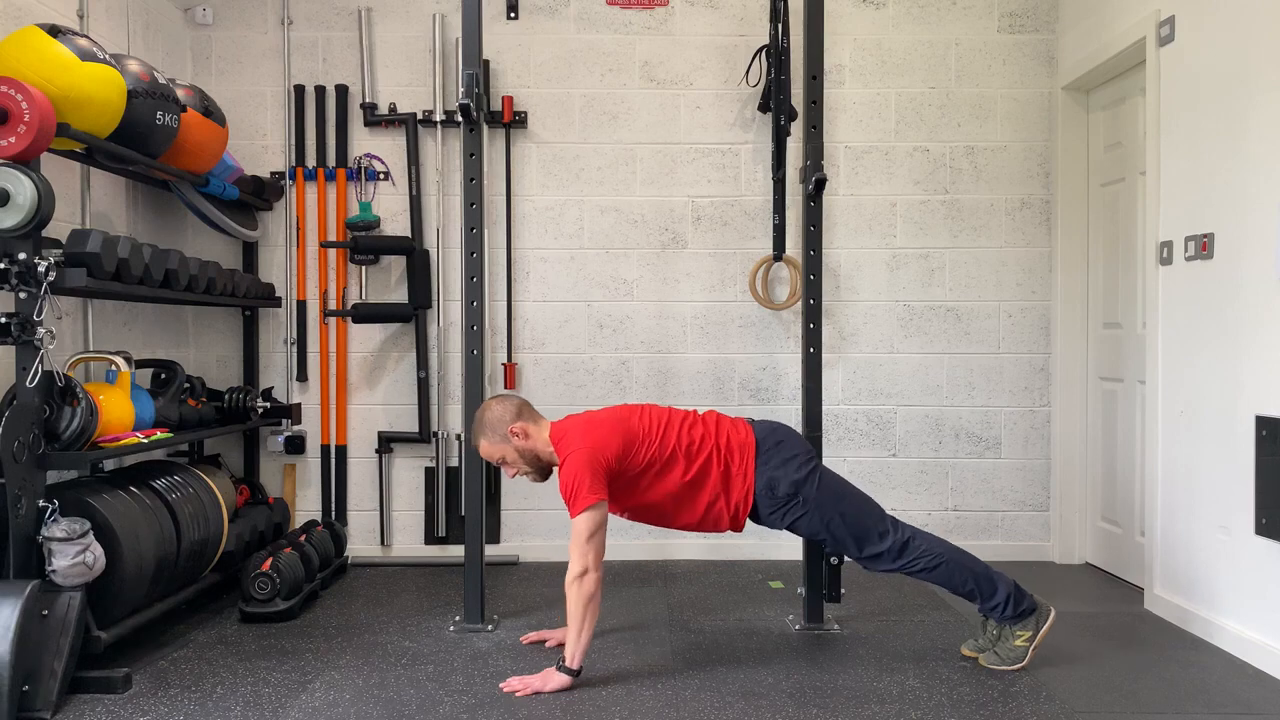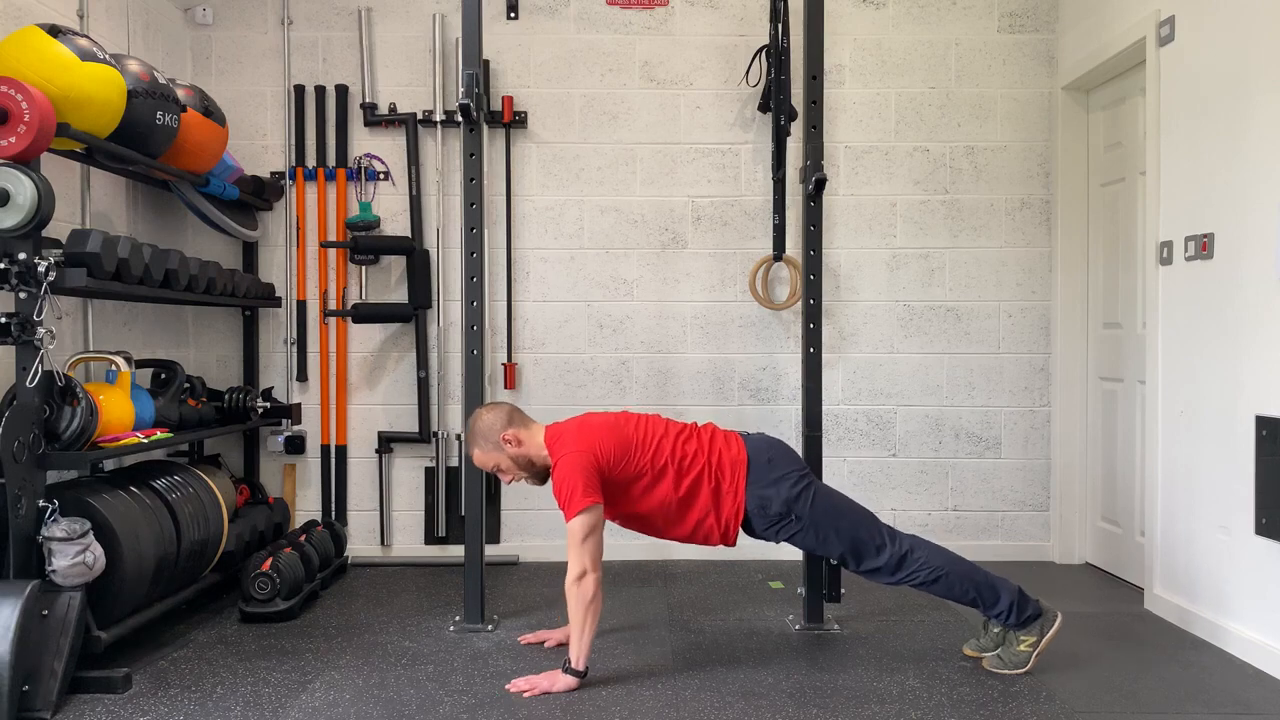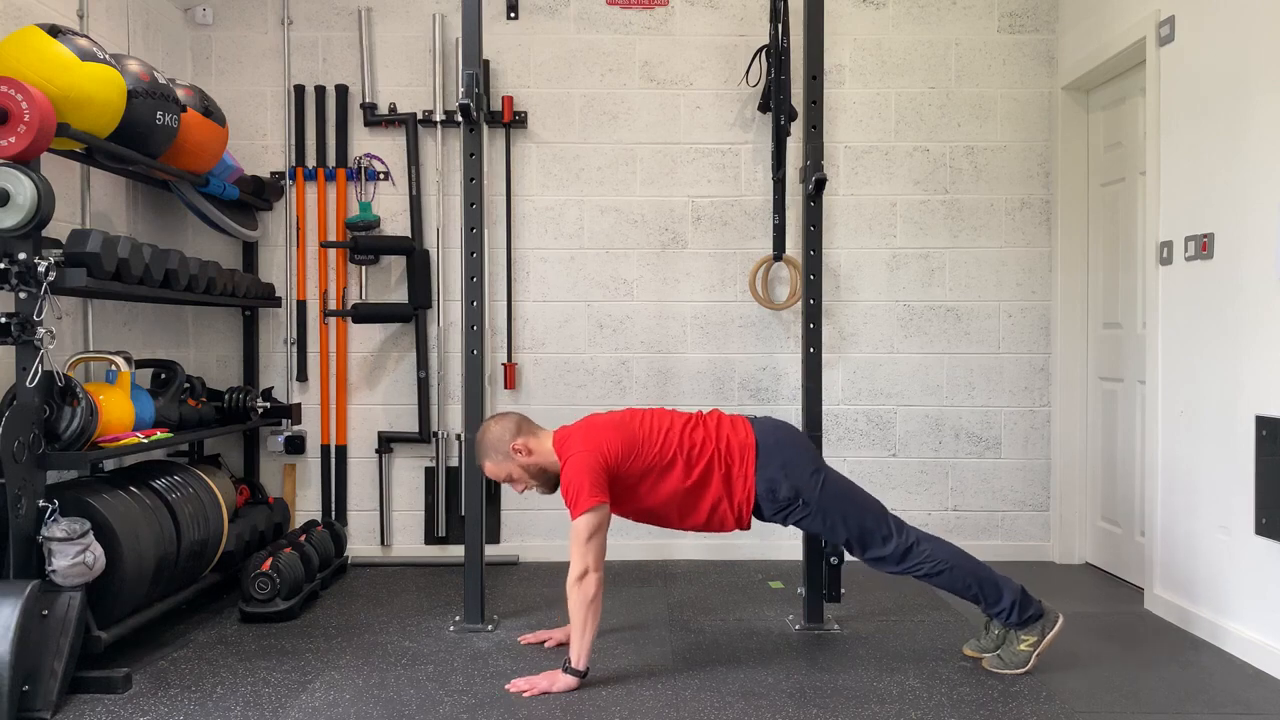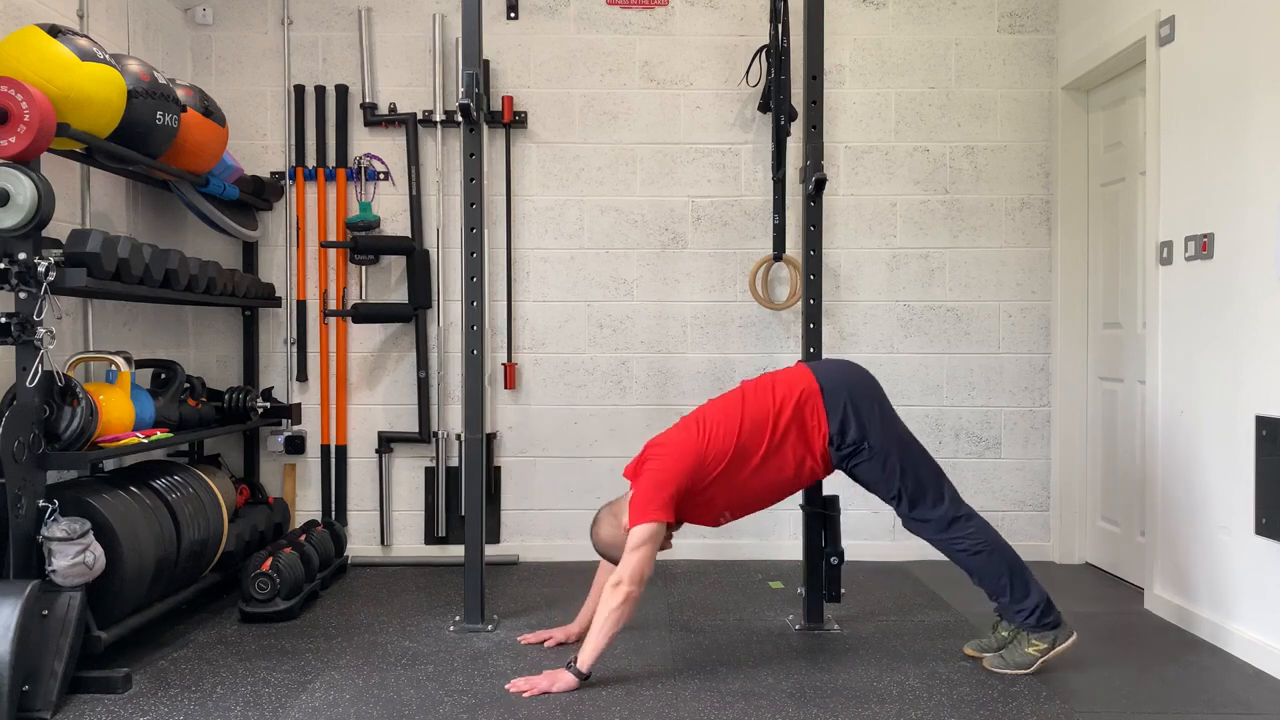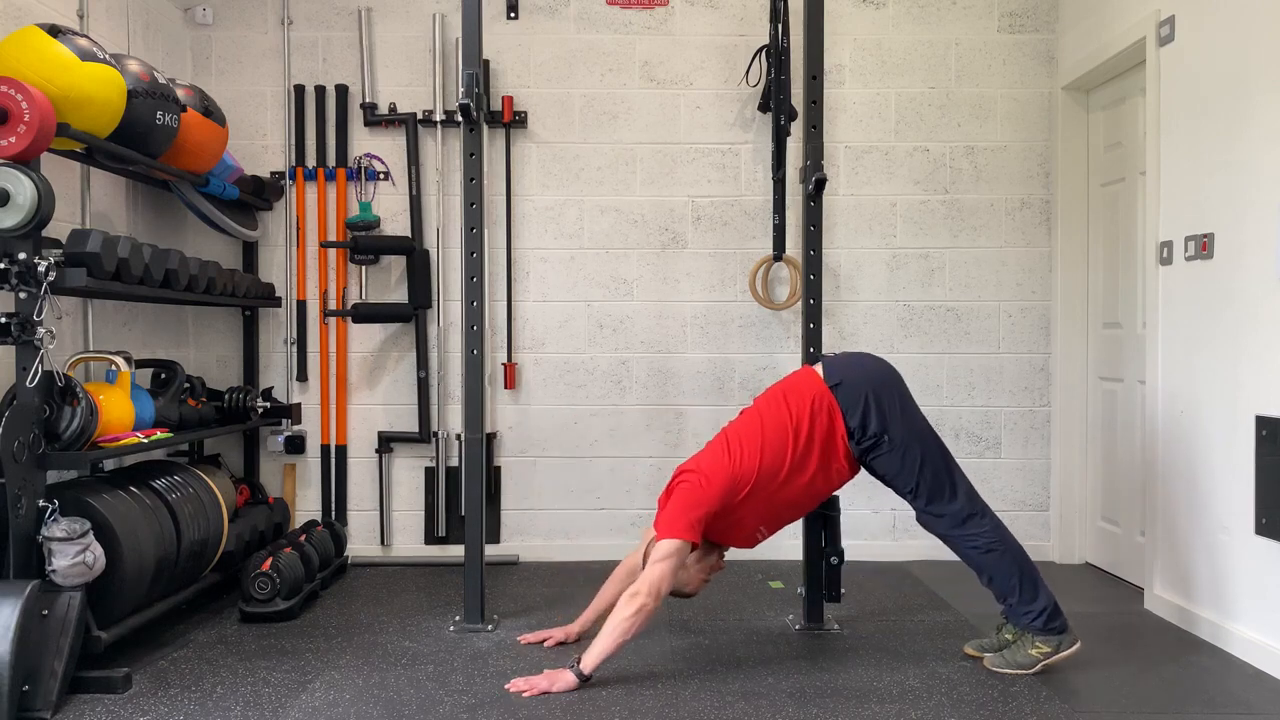
dt=0.5s
person 1, frame 1
left shoulder: (578, 455)
right shoulder: (581, 441)
left elbow: (584, 568)
right elbow: (594, 558)
left wrist: (567, 668)
right wrist: (573, 628)
left hip: (765, 473)
right hip: (756, 462)
left knee: (885, 544)
right knee: (877, 545)
left ankle: (1019, 611)
right ankle: (1002, 609)
person 1, frame 2
left shoulder: (569, 461)
right shoulder: (578, 441)
left elbow: (584, 571)
right elbow: (587, 564)
left wrist: (572, 669)
right wrist: (576, 628)
left hip: (758, 488)
right hip: (747, 475)
left knee: (884, 555)
right knee: (879, 552)
left ankle: (1024, 616)
right ankle: (1005, 614)
person 1, frame 3
left shoulder: (578, 460)
right shoulder: (582, 443)
left elbow: (585, 571)
right elbow: (589, 567)
left wrist: (572, 669)
right wrist: (575, 627)
left hip: (765, 472)
right hip: (756, 460)
left knee: (889, 544)
right knee: (883, 543)
left ankle: (1026, 617)
right ankle: (1006, 615)
person 1, frame 4
left shoulder: (660, 480)
right shoulder: (657, 477)
left elbow: (626, 585)
right elbow: (618, 562)
left wrist: (576, 671)
right wrist: (576, 626)
left hip: (834, 409)
right hip: (826, 403)
left knee: (937, 515)
right knee: (931, 515)
left ankle: (1041, 624)
right ankle: (1017, 617)
person 1, frame 5
left shoulder: (692, 501)
right shoulder: (690, 501)
left elbow: (644, 596)
right elbow: (635, 564)
left wrist: (578, 673)
right wrist: (576, 627)
left hip: (855, 399)
right hip: (845, 395)
left knee: (952, 512)
right knee: (945, 512)
left ankle: (1044, 628)
right ankle: (1023, 619)
